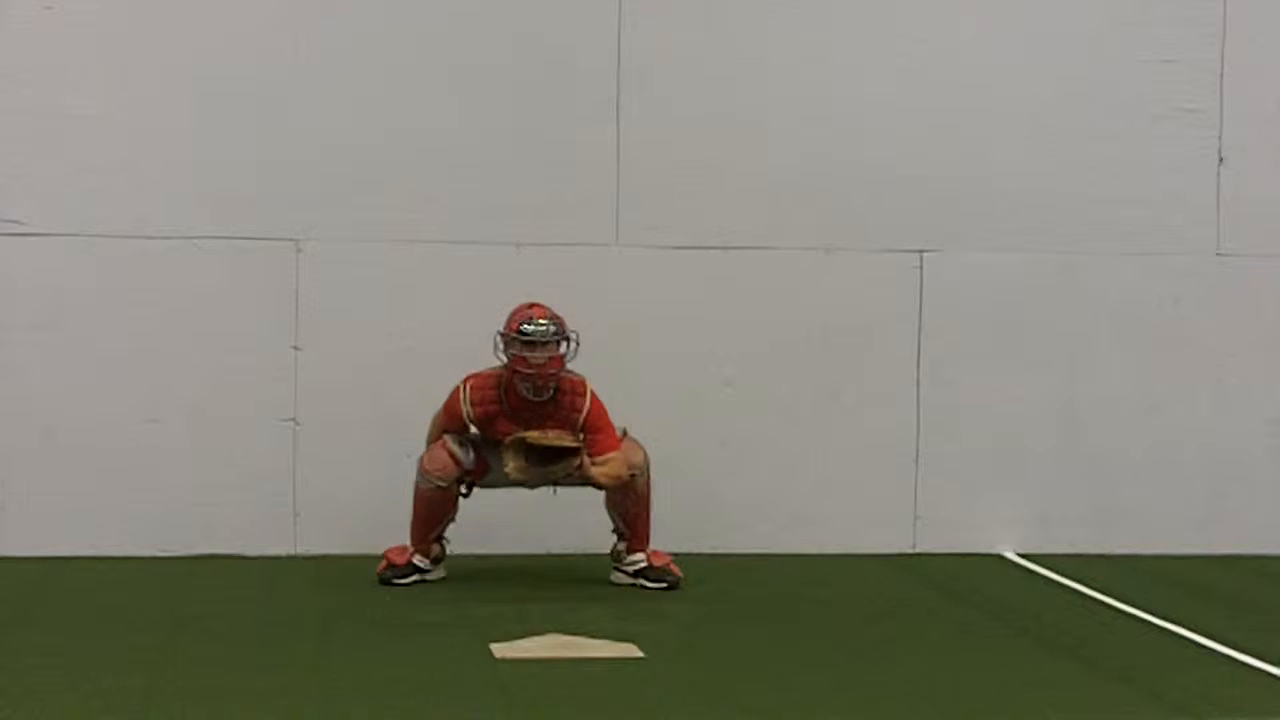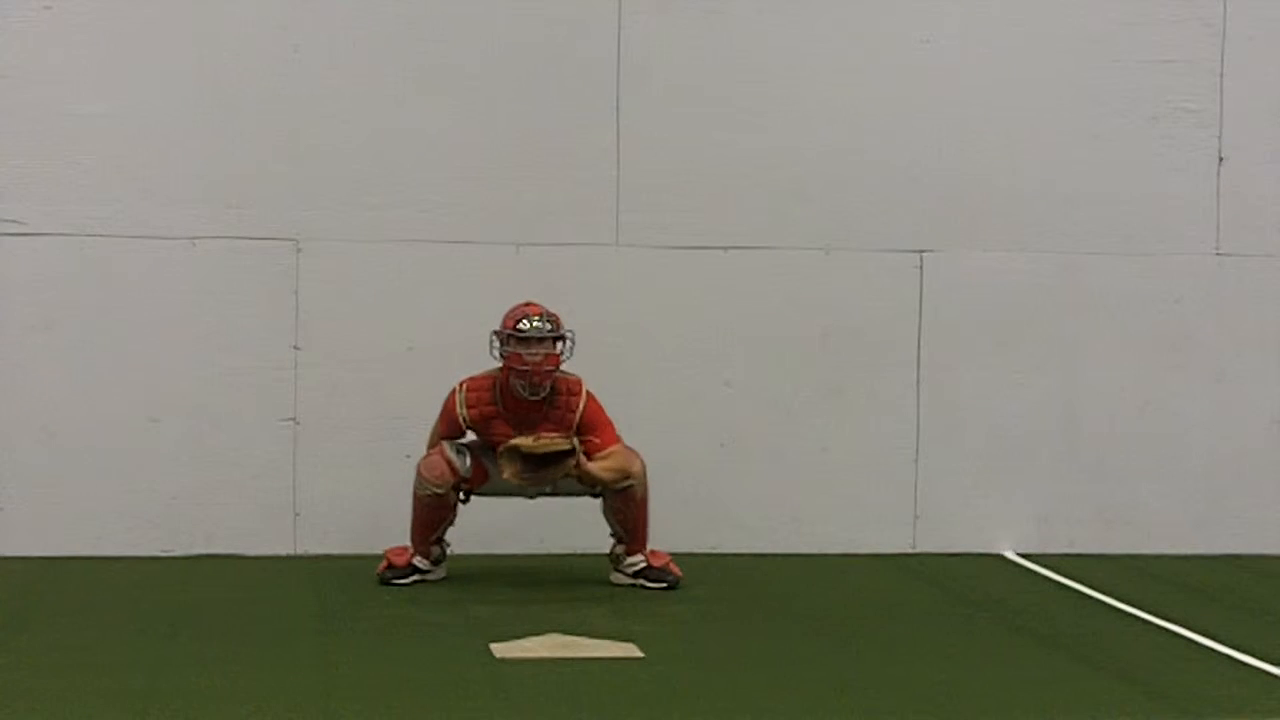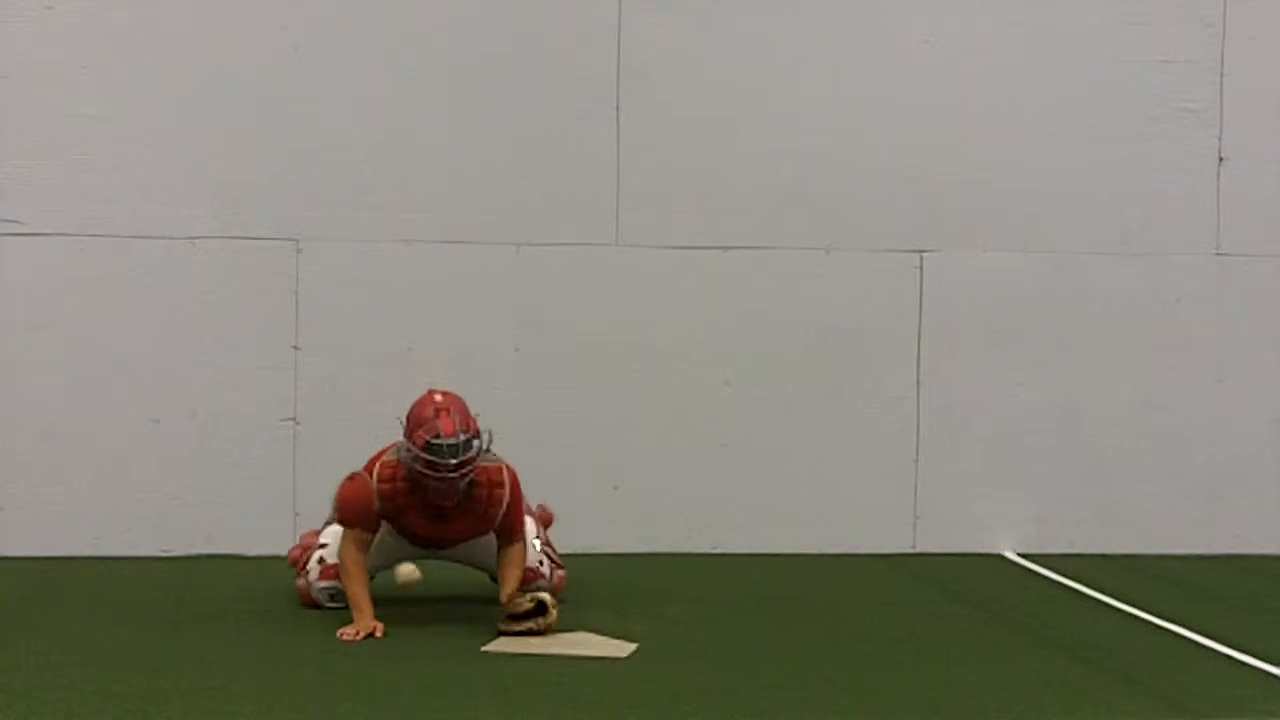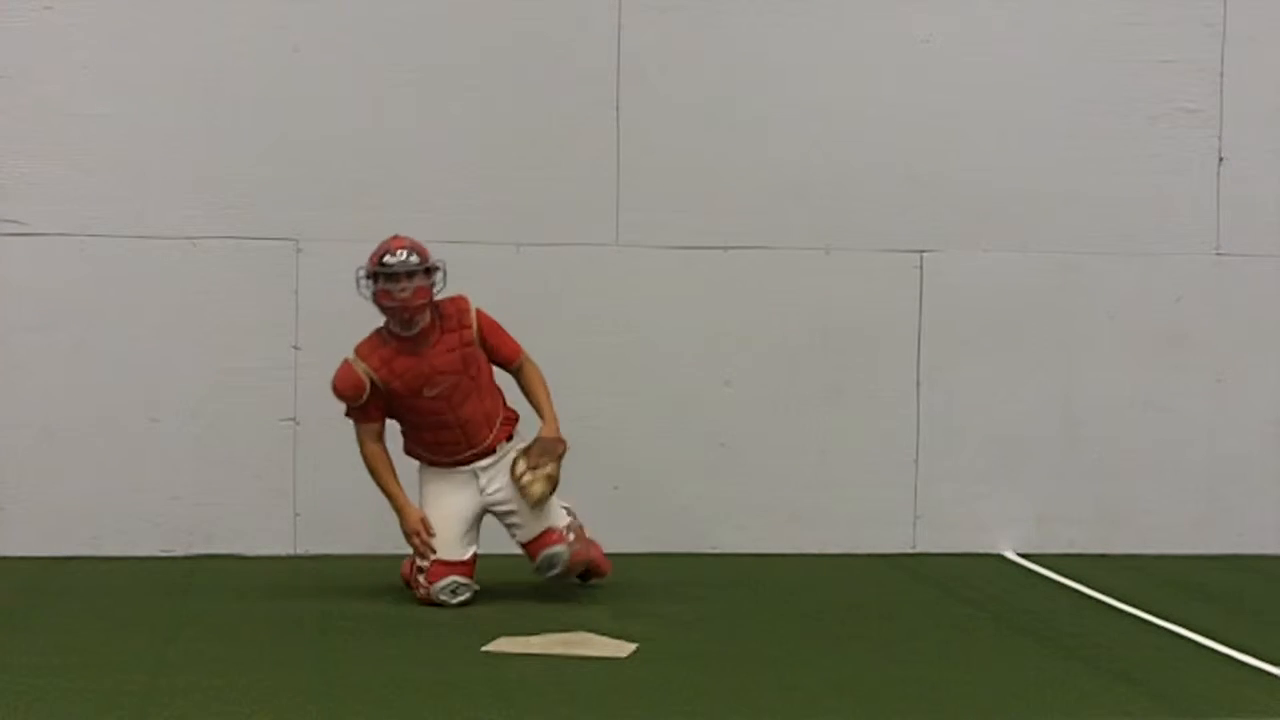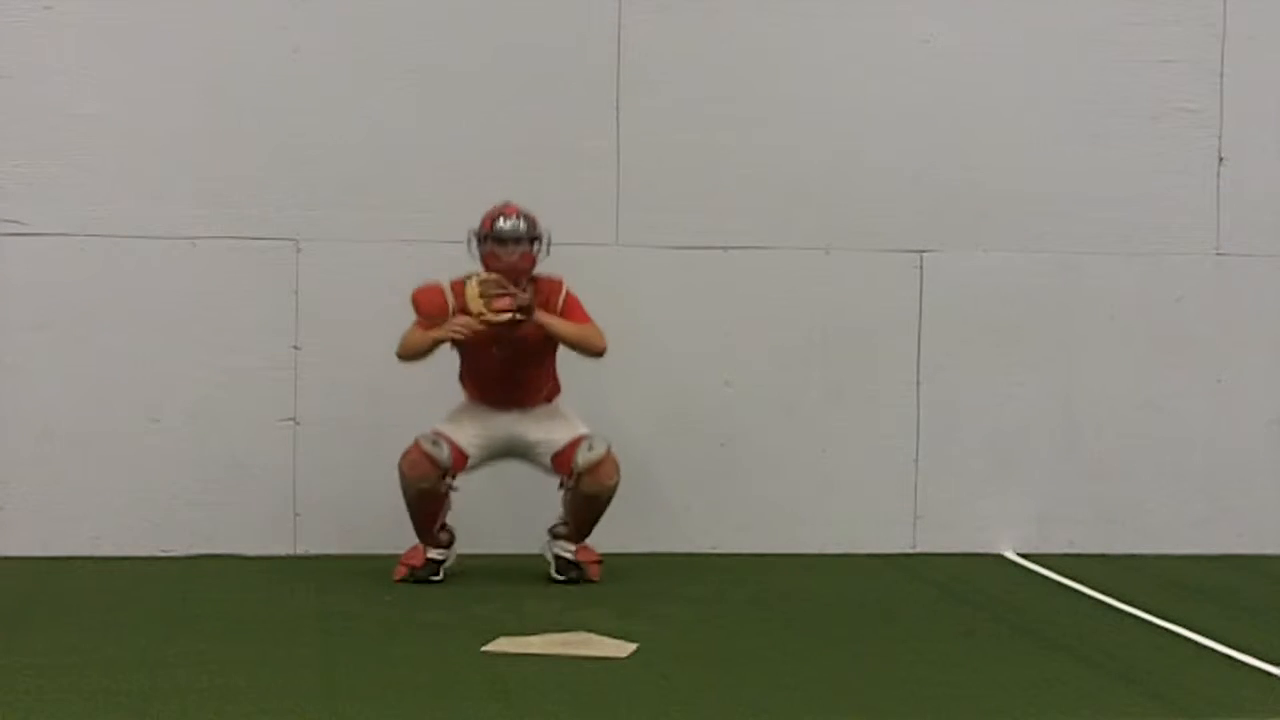
dt=1s
person 1, frame 1
left shoulder: (580, 398)
right shoulder: (477, 393)
left elbow: (618, 471)
right elbow: (440, 428)
left wrist: (589, 473)
right wrist: (432, 475)
right hip: (498, 458)
left knee: (632, 458)
right knee: (438, 462)
left ankle: (632, 558)
right ankle: (424, 555)
person 1, frame 2
left shoulder: (576, 399)
right shoulder: (472, 396)
left elbow: (620, 464)
right elbow: (438, 439)
left wrist: (587, 470)
right wrist: (432, 481)
right hip: (497, 466)
left knee: (631, 467)
right knee: (435, 469)
left ankle: (631, 559)
right ankle: (425, 557)
person 1, frame 3
left shoulder: (499, 481)
right shoulder: (383, 476)
left elbow: (512, 541)
right elbow: (354, 547)
left wrist: (509, 593)
right wrist: (363, 617)
left hip: (472, 536)
right hip: (396, 531)
left knee: (546, 582)
right knee: (319, 588)
left ankle: (527, 519)
person 1, frame 4
left shoulder: (465, 319)
right shoulder: (370, 363)
left elbow: (522, 366)
right elbow: (371, 442)
left wrist: (549, 424)
right wrist: (404, 508)
left hip: (504, 458)
right hip: (443, 477)
left knee: (561, 563)
right knee: (446, 591)
left ankle: (571, 539)
right ankle: (424, 555)
person 1, frame 5
left shoulder: (553, 295)
right shoulder: (459, 295)
left elbow: (598, 345)
right elbow: (405, 349)
left wrist: (539, 317)
right wrist: (441, 333)
left hip: (540, 415)
right hip: (480, 415)
left knee: (602, 469)
right knee: (417, 463)
left ankle: (565, 543)
right ankle: (436, 546)
